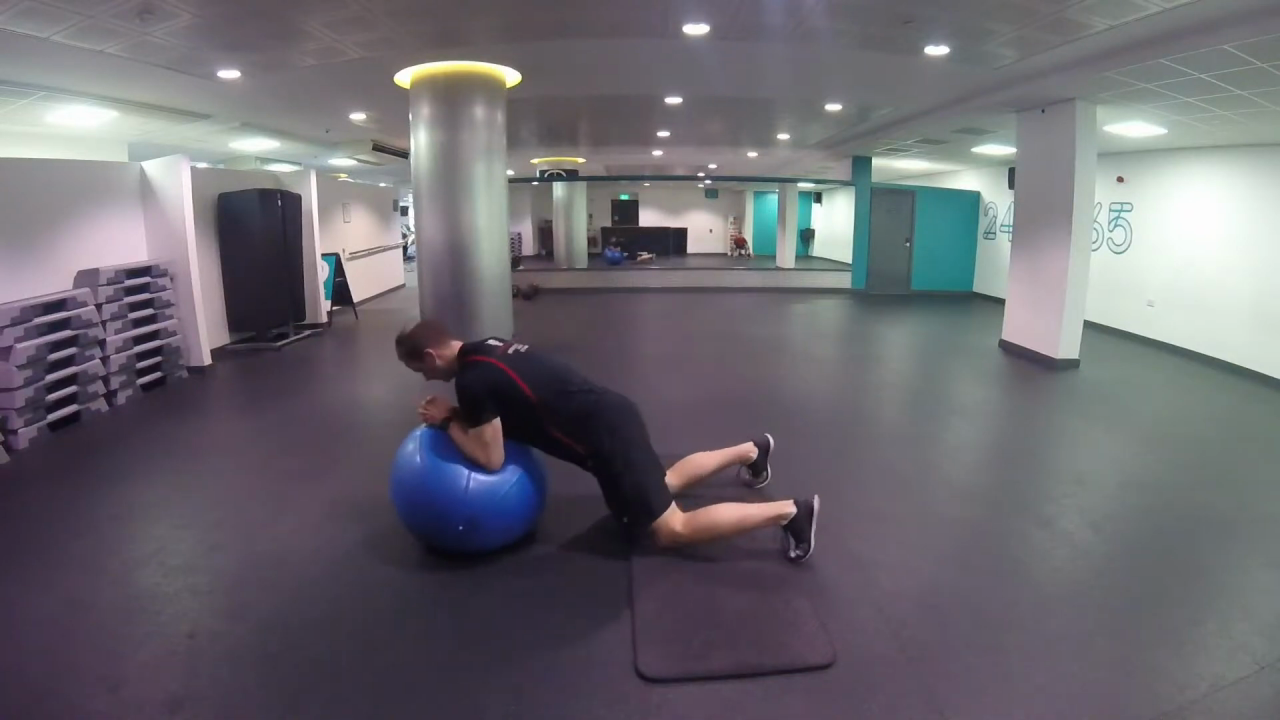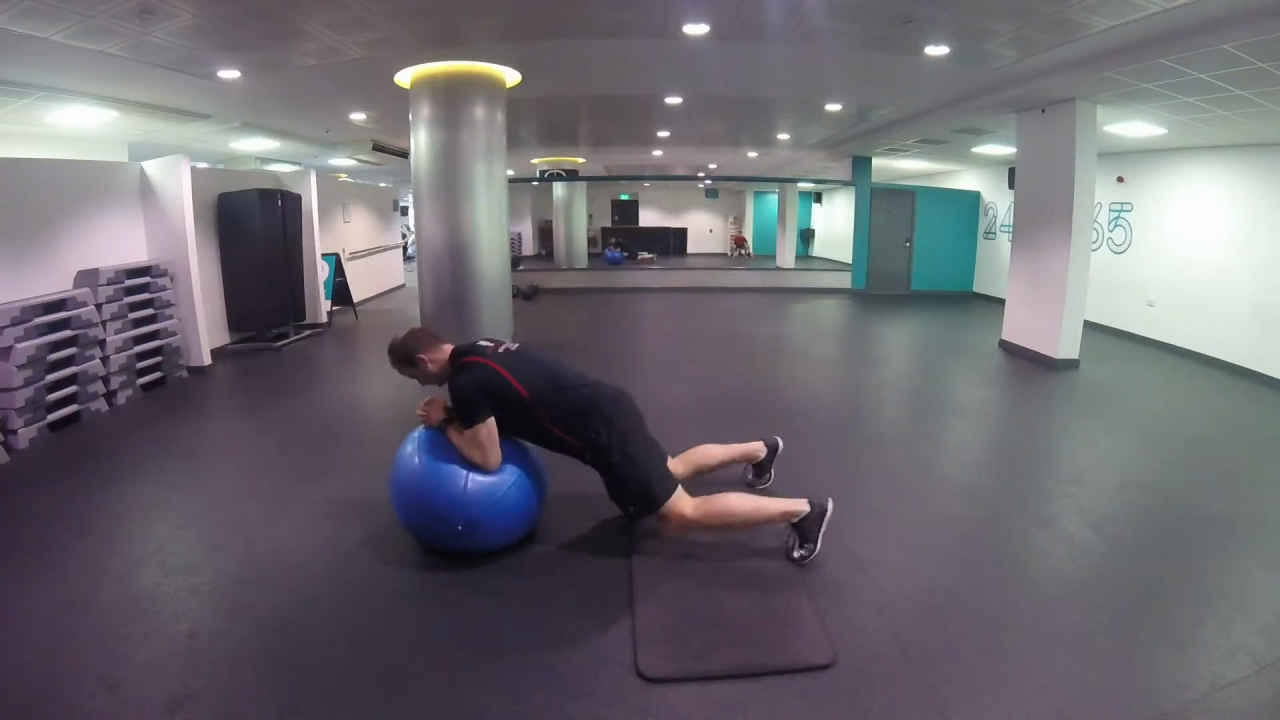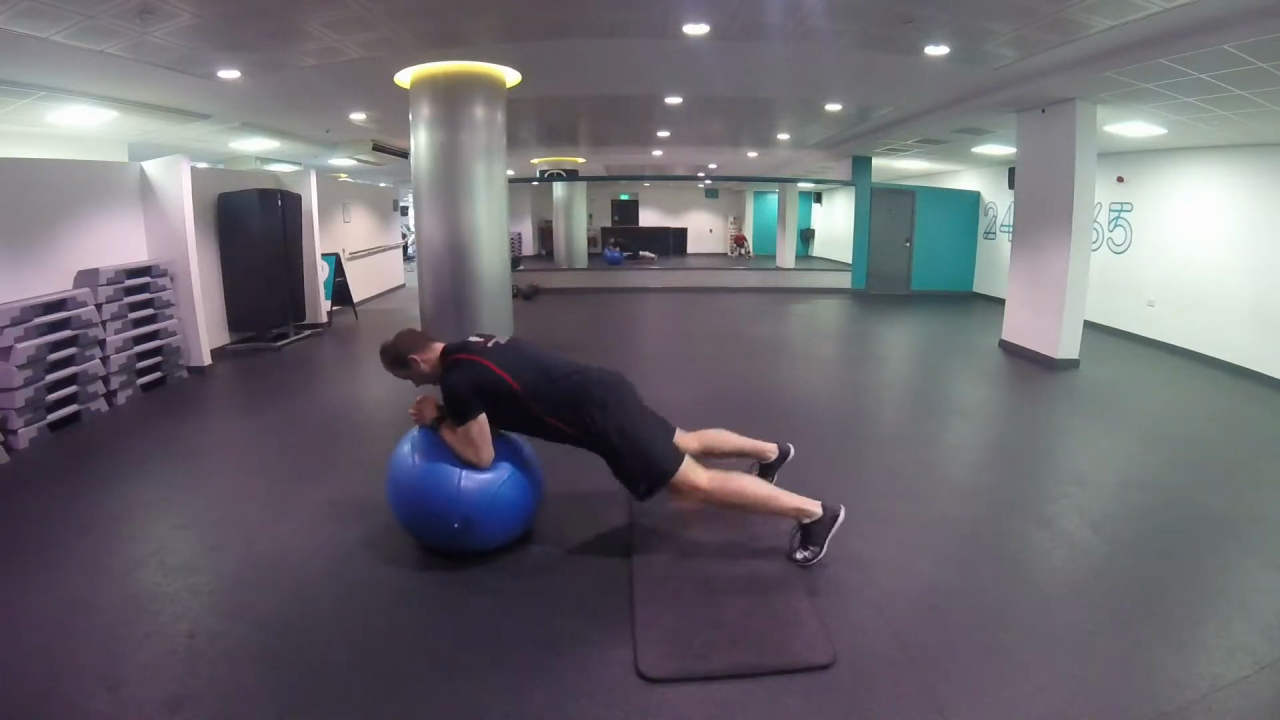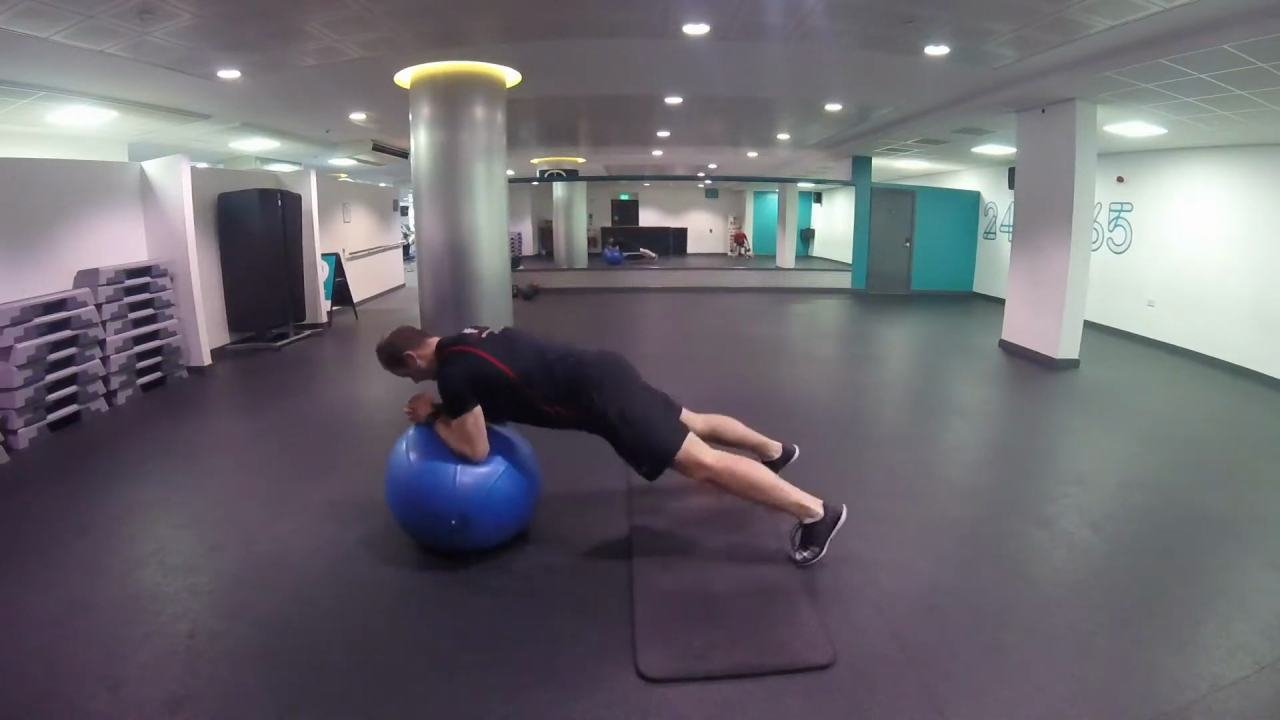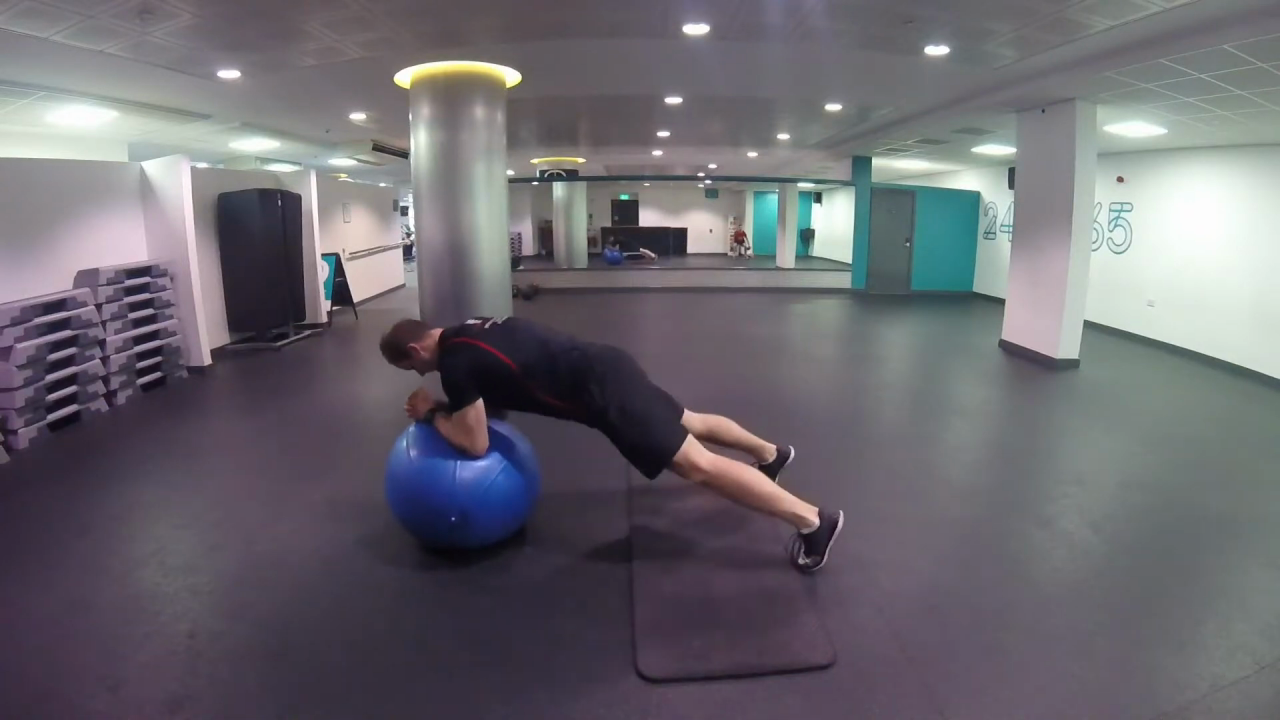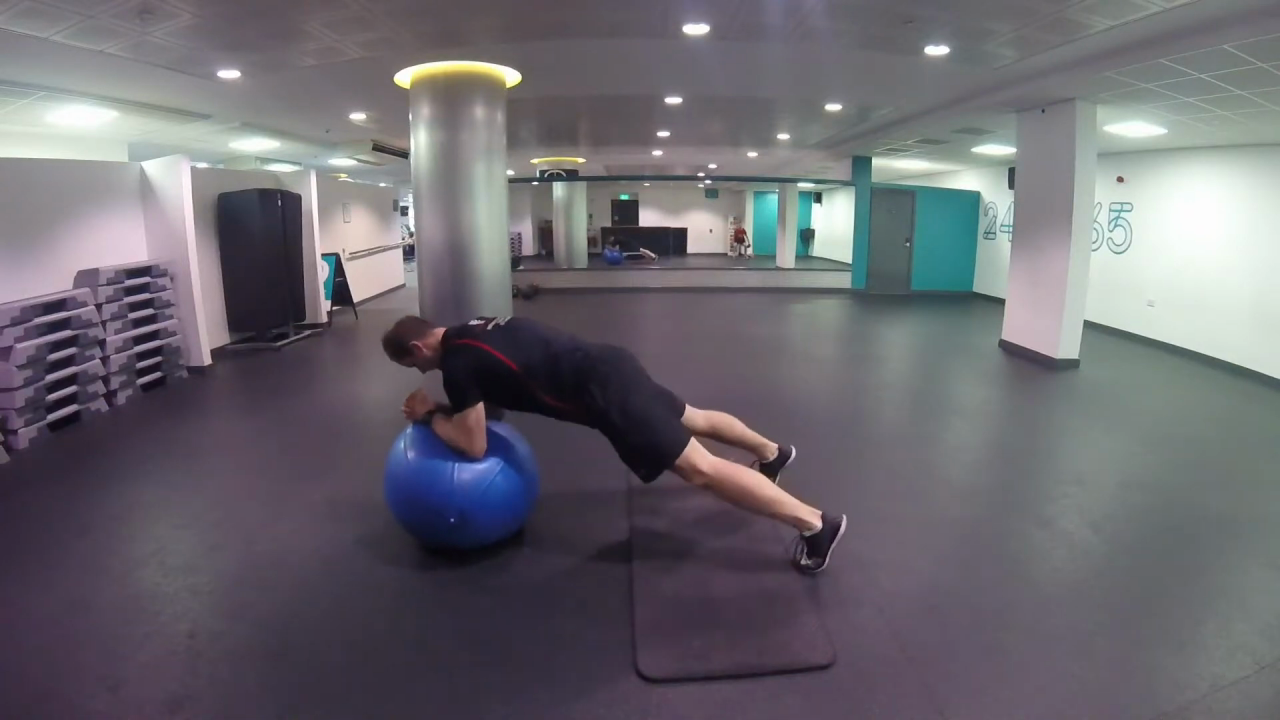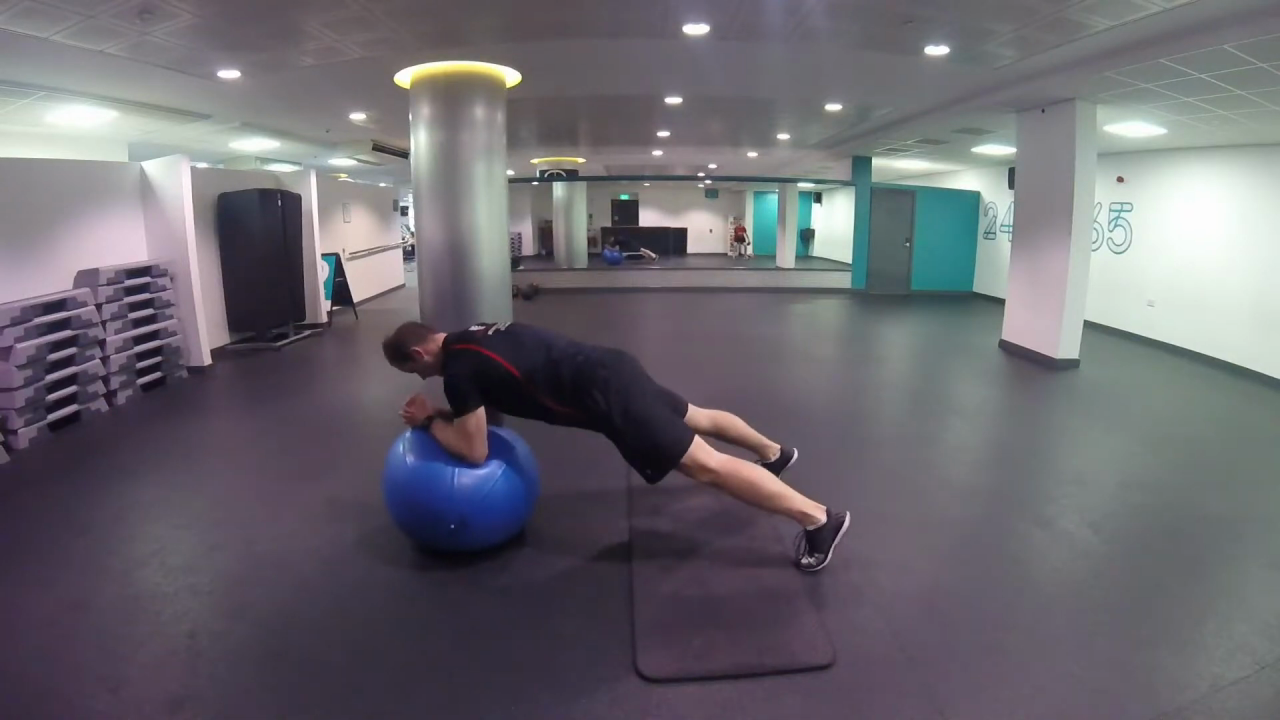
dt=0.1s
person 1, frame 1
left shoulder: (472, 379)
right shoulder: (487, 349)
left elbow: (490, 457)
right elbow: (498, 415)
left wrist: (447, 422)
right wrist: (456, 413)
left hip: (605, 435)
right hip: (611, 416)
left knee: (672, 529)
right knee: (667, 483)
left ankle: (790, 511)
right ankle: (751, 450)
person 1, frame 2
left shoulder: (465, 382)
right shoulder: (480, 351)
left elbow: (488, 458)
left wrist: (445, 423)
right wrist: (454, 415)
left hip: (605, 429)
right hip: (608, 406)
left knee: (683, 513)
right knee: (673, 468)
left ankle: (803, 510)
right ankle: (761, 450)
person 1, frame 3
left shoulder: (456, 380)
right shoulder: (472, 347)
left elbow: (481, 456)
right elbow: (489, 409)
left wrist: (438, 422)
right wrist: (449, 414)
left hip: (599, 411)
right hip: (606, 390)
left knee: (694, 482)
right knee: (687, 444)
left ankle: (813, 512)
right ankle: (771, 451)
person 1, frame 4
left shoulder: (453, 372)
right shoulder: (467, 341)
left elbow: (475, 450)
right elbow: (494, 405)
left wrist: (432, 418)
right wrist: (448, 411)
left hip: (601, 394)
right hip: (606, 371)
left knee: (699, 461)
right knee: (693, 424)
left ankle: (816, 513)
right ankle: (776, 451)
person 1, frame 5
left shoulder: (455, 363)
right shoulder: (470, 333)
left elbow: (476, 443)
right elbow: (493, 395)
left wrist: (432, 414)
right wrist: (449, 407)
left hip: (601, 389)
right hip: (607, 365)
left knee: (698, 465)
right knee: (693, 424)
left ankle: (812, 521)
right ankle: (771, 454)
person 1, frame 6
left shoulder: (457, 364)
right shoulder: (472, 332)
left elbow: (474, 445)
right elbow: (494, 395)
left wrist: (429, 415)
right wrist: (448, 409)
left hip: (605, 391)
right hip: (611, 366)
left knee: (699, 468)
right knee: (696, 420)
left ankle: (815, 523)
right ankle: (772, 452)
person 1, frame 7
left shoulder: (457, 369)
right shoulder: (473, 338)
left elbow: (475, 451)
right elbow: (494, 401)
left wrist: (428, 421)
right wrist: (449, 414)
left hip: (606, 394)
right hip: (612, 368)
left knee: (704, 465)
right knee: (700, 420)
left ankle: (818, 519)
right ankle: (773, 453)
